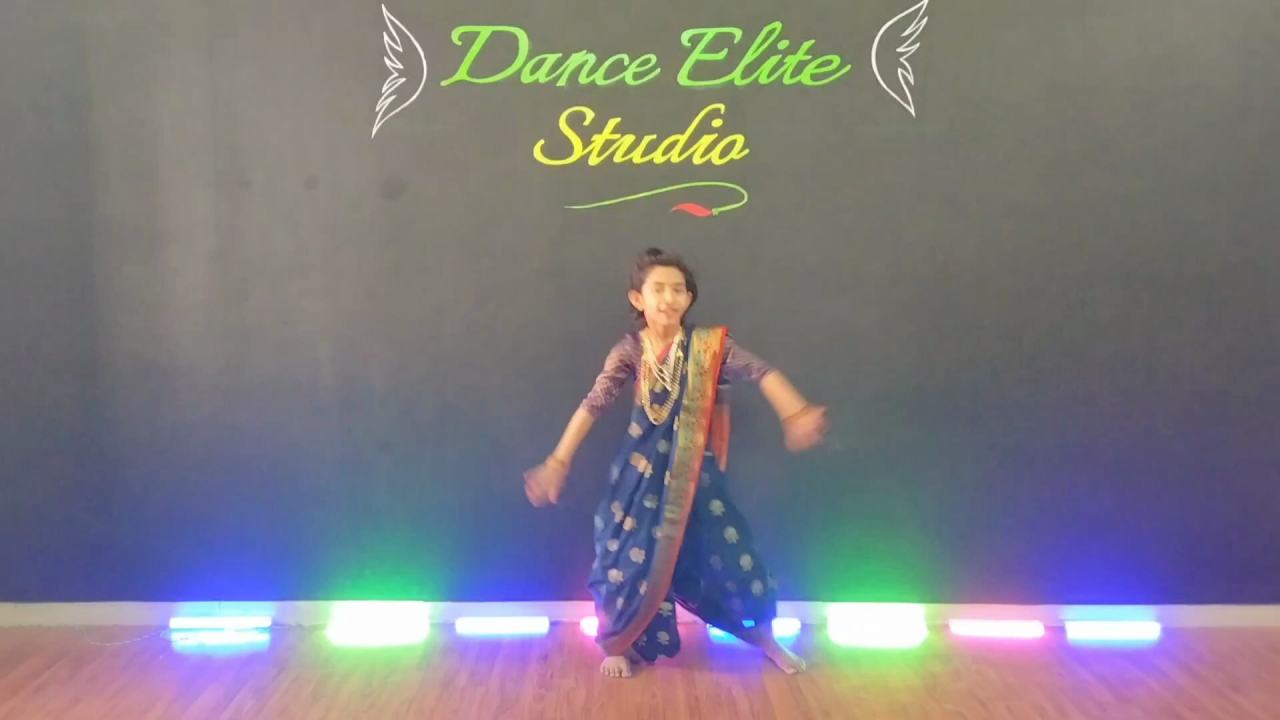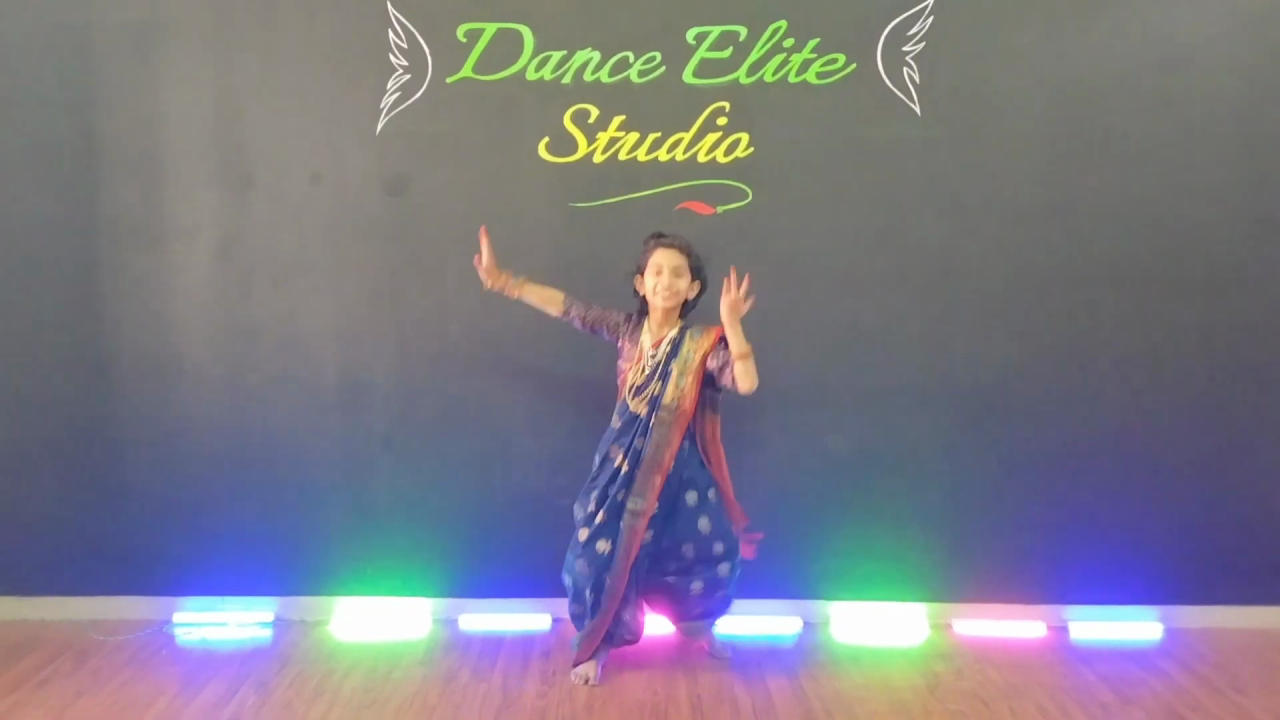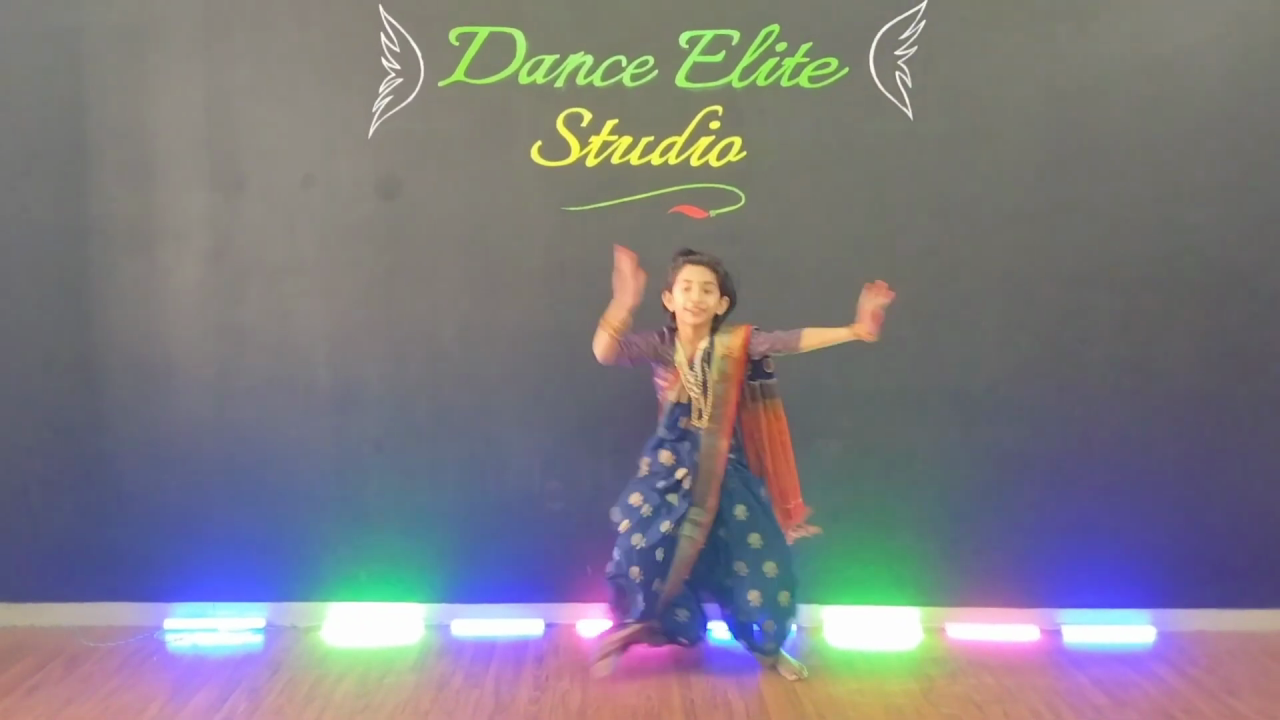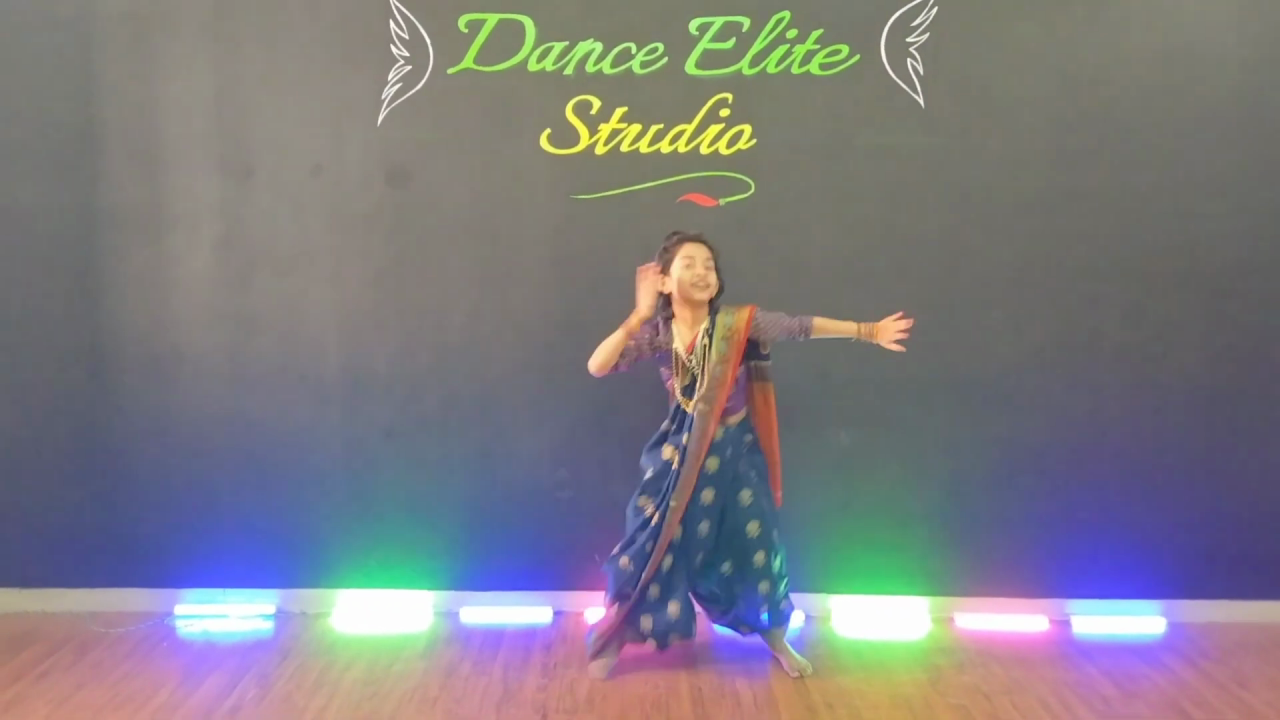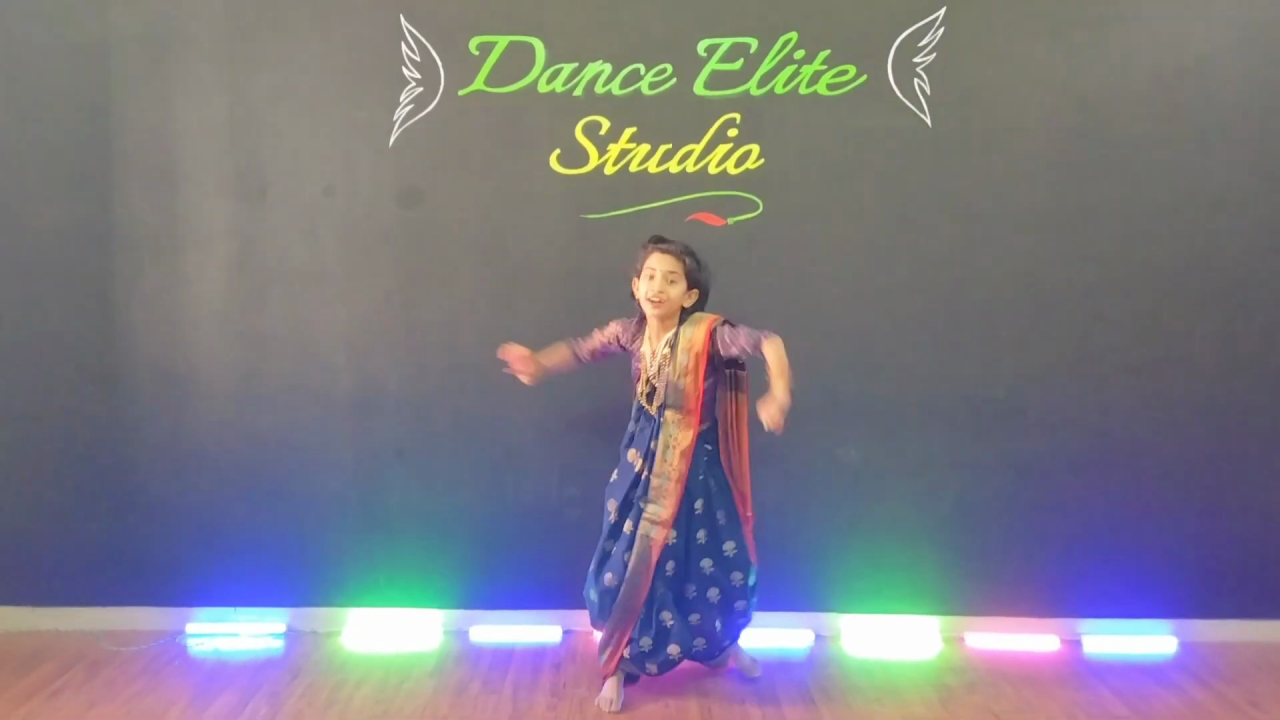
dt=1s
person 1, frame 1
left shoulder: (710, 345)
right shoulder: (629, 350)
left elbow: (762, 373)
right elbow: (592, 405)
left wrist: (795, 413)
right wrist: (558, 461)
left hip: (696, 470)
right hip: (644, 471)
left knee: (732, 552)
right knee: (628, 557)
left ankle: (762, 636)
right ankle: (619, 643)
person 1, frame 2
left shoulder: (704, 343)
right shoulder: (624, 327)
left elbow: (746, 384)
right elbow: (565, 307)
left wrist: (733, 325)
right wrist: (502, 282)
left hip: (678, 465)
right hip: (623, 461)
left knee: (710, 546)
right knee: (599, 550)
left ankle: (700, 625)
right ankle: (593, 645)
person 1, frame 3
left shoulder: (739, 342)
right shoulder: (658, 344)
left elbow: (797, 340)
right elbow: (605, 353)
left wrist: (856, 329)
right wrist: (623, 306)
left hip: (729, 470)
right hip: (668, 469)
left knee: (758, 560)
right knee: (642, 549)
left ankle: (766, 647)
right ankle: (633, 631)
person 1, frame 4
left shoulder: (738, 323)
right shoulder: (653, 333)
left elbow: (801, 327)
right elbow: (598, 367)
left wrist: (867, 332)
right wrist: (638, 318)
left hip: (732, 454)
right hip: (676, 454)
left knee: (754, 545)
right knee: (651, 544)
left ankle: (773, 637)
right ankle: (616, 637)
person 1, frame 5
left shoulder: (705, 334)
right shoulder: (626, 332)
left elbow: (767, 343)
right elbow: (577, 351)
left wrist: (779, 394)
right wrist: (535, 366)
left hip: (695, 469)
right hip: (641, 468)
left knee: (722, 562)
right knee: (631, 565)
left ankle: (722, 645)
right ankle: (619, 668)
